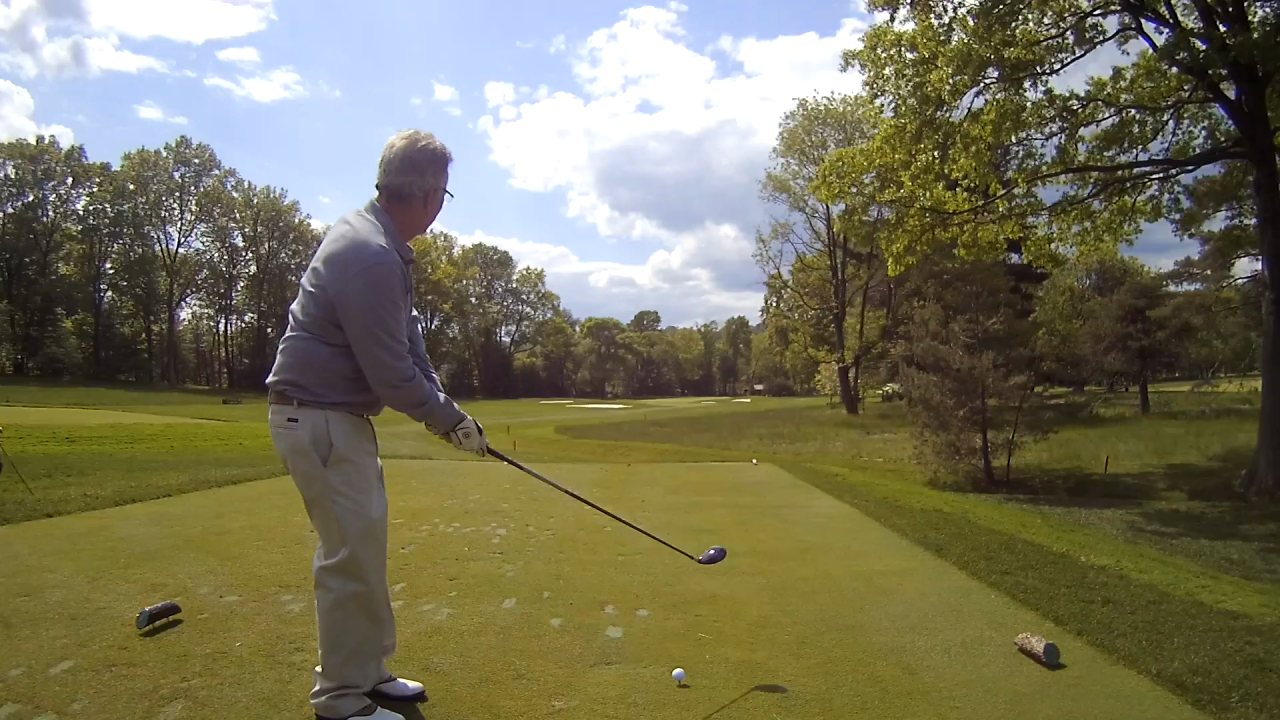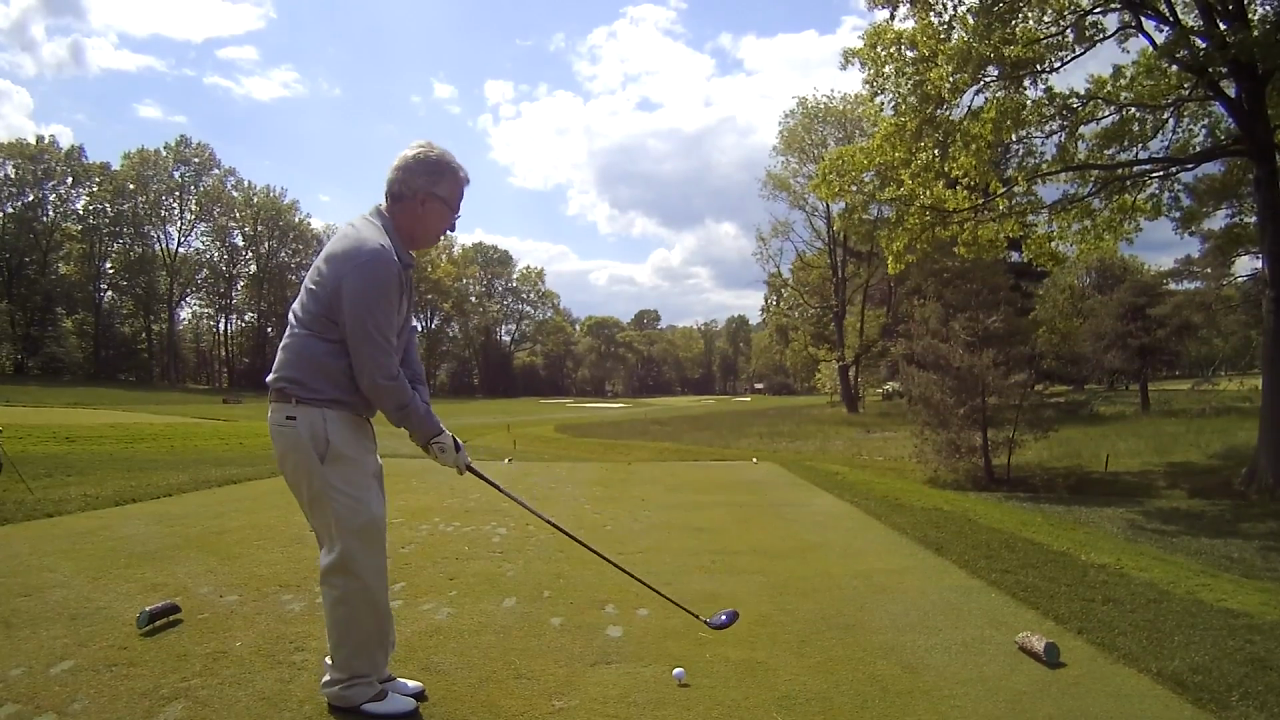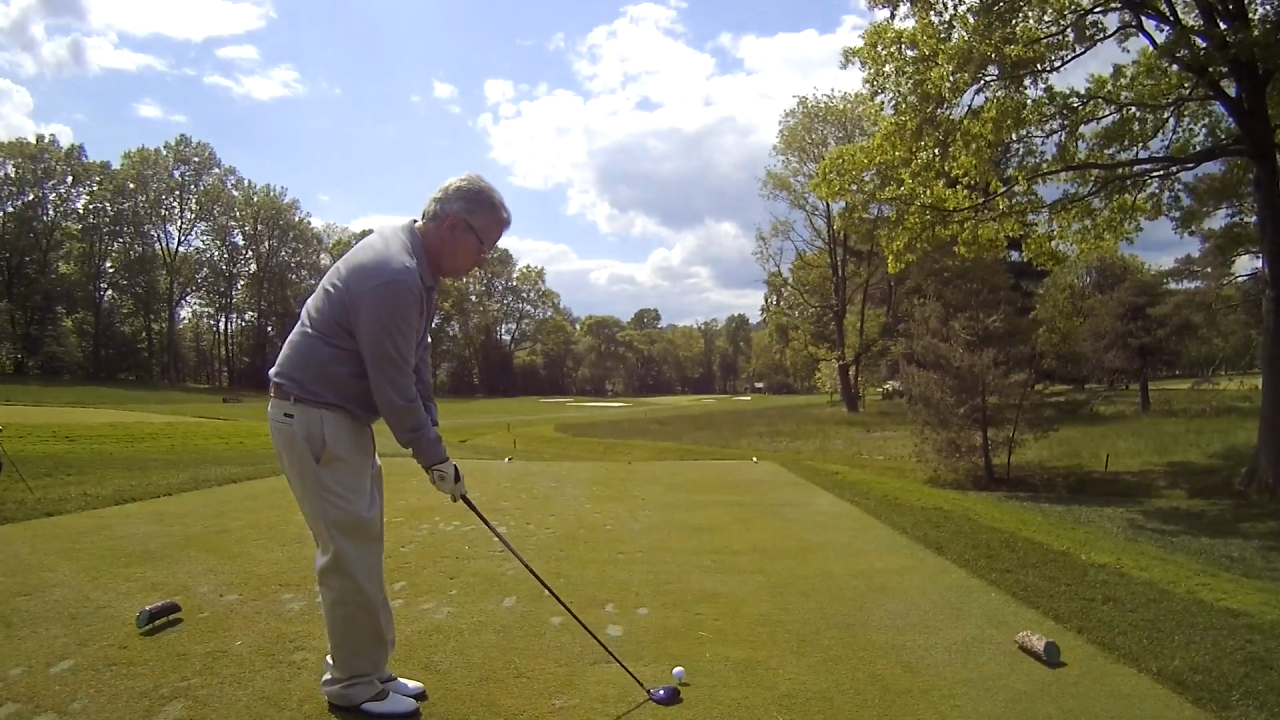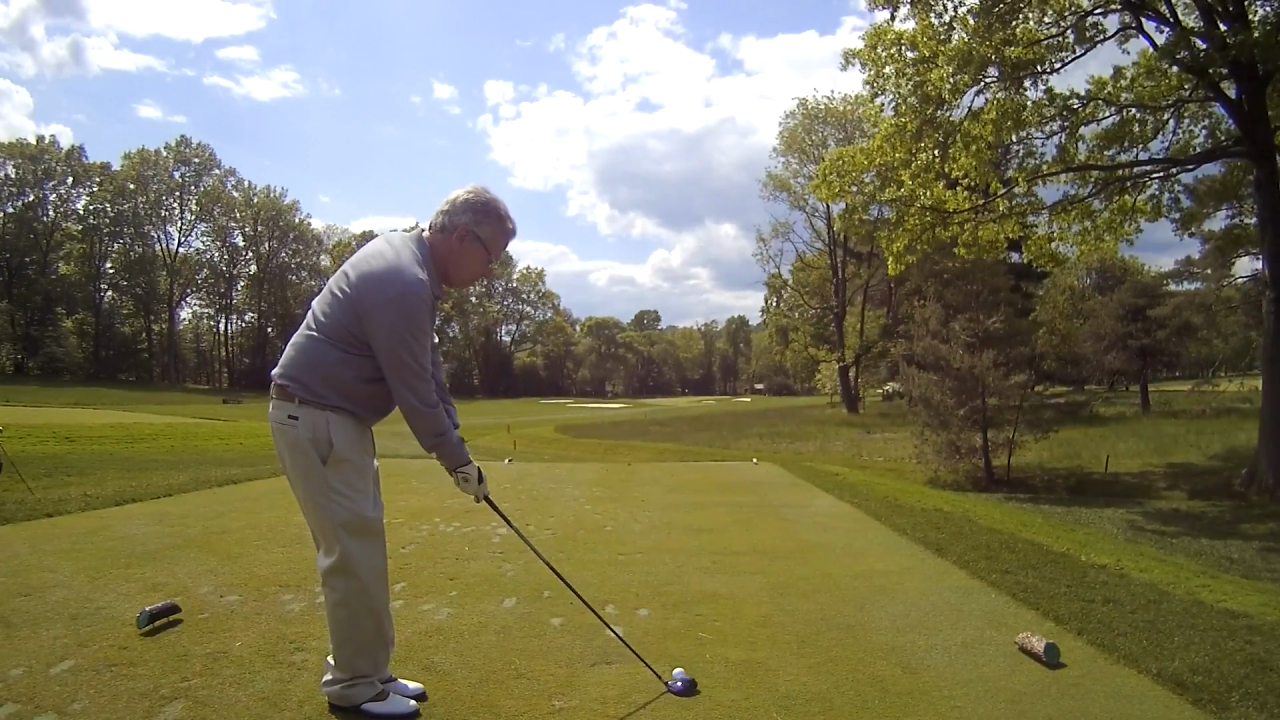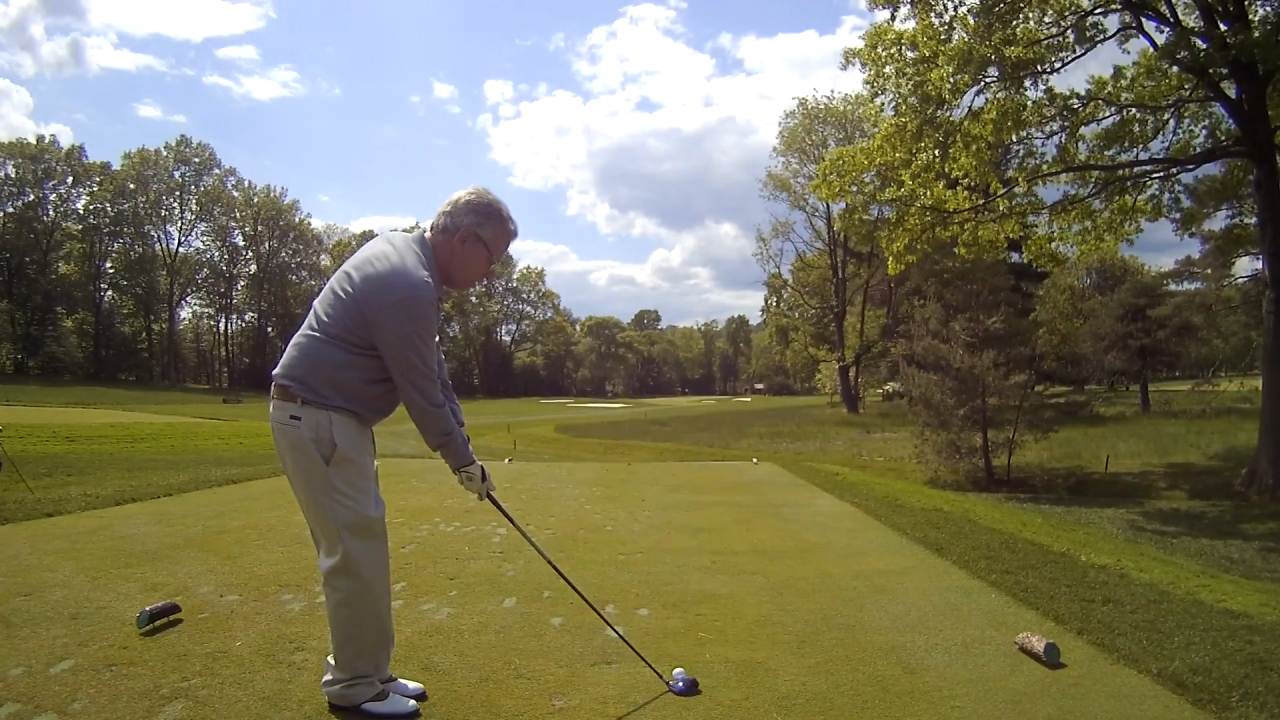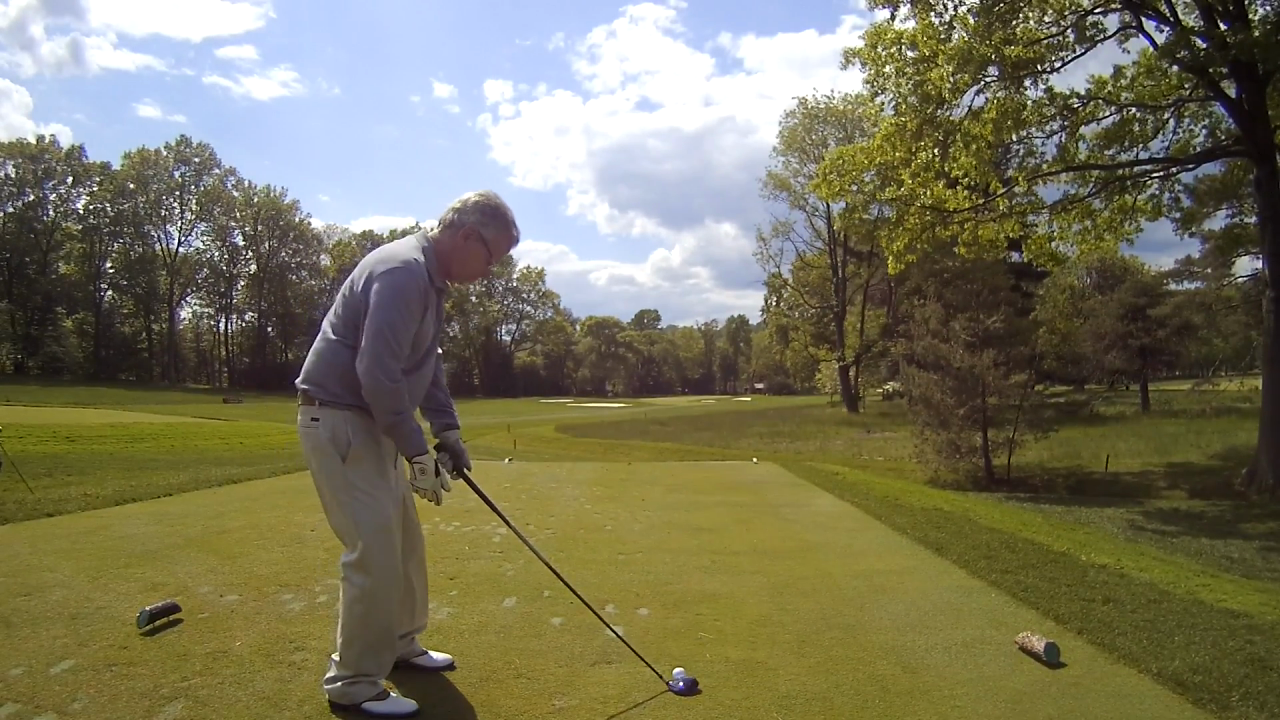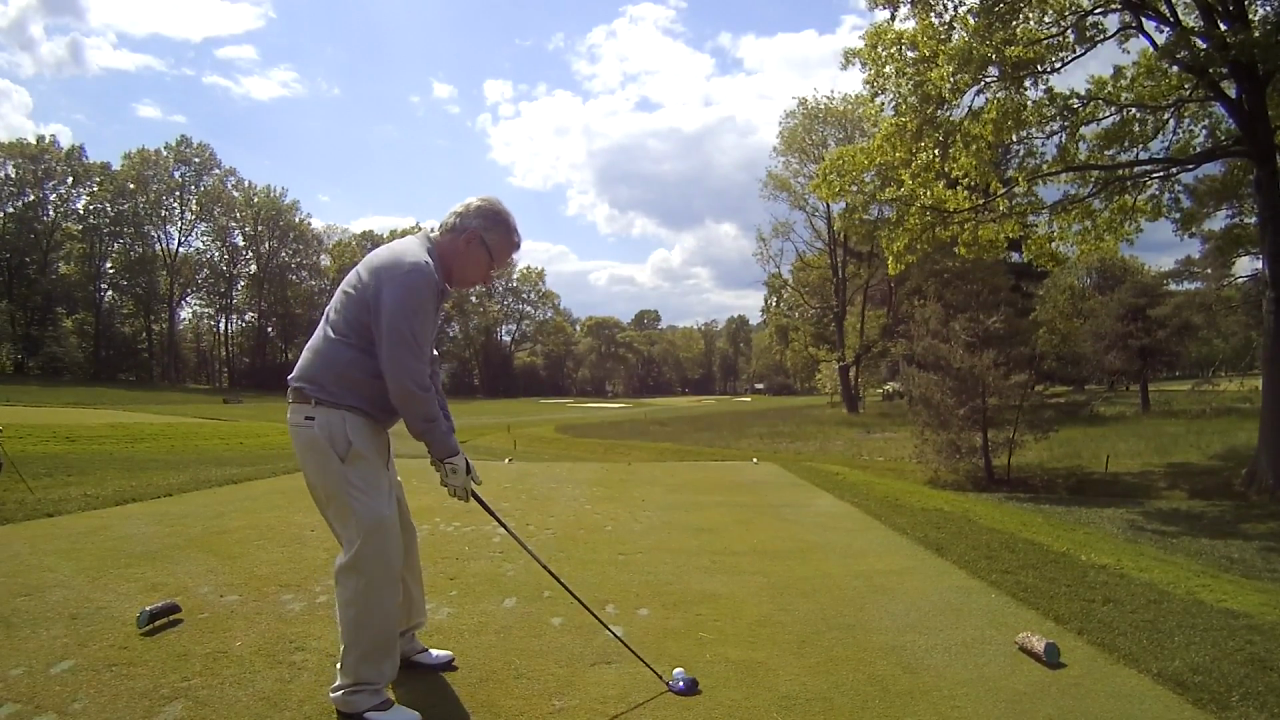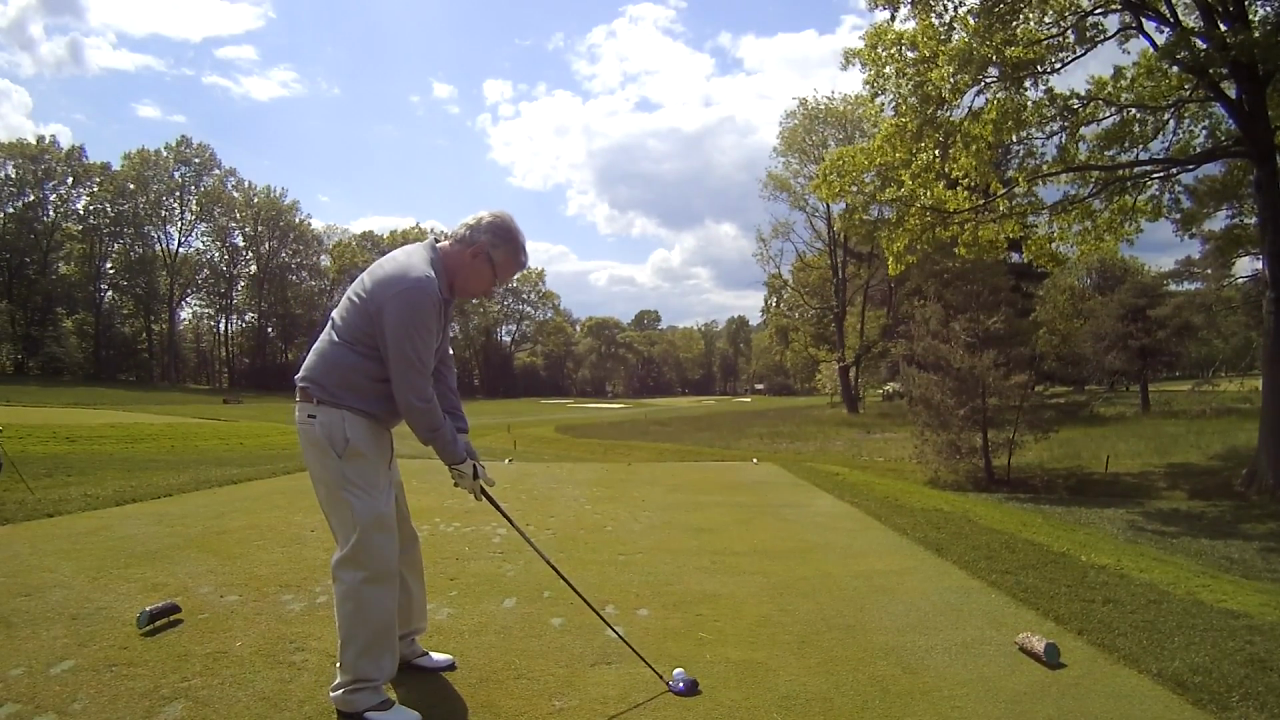
dt=0.7s
person 1, frame 1
left shoulder: (374, 237)
right shoulder: (371, 258)
left elbow: (407, 338)
right elbow: (391, 374)
left wrist: (444, 404)
right wrist: (451, 420)
left hip: (339, 416)
right hip: (318, 420)
left knee: (363, 547)
right knee: (351, 553)
left ankle: (366, 671)
person 1, frame 2
left shoulder: (382, 248)
right shoulder: (372, 258)
left elbow: (401, 347)
right elbow: (379, 374)
left wrist: (429, 418)
right wrist: (427, 431)
left hip: (335, 415)
right hip: (314, 416)
left knee: (360, 544)
right knee: (354, 548)
left ankle: (365, 668)
person 1, frame 3
left shoulder: (412, 261)
right shoulder: (392, 277)
left elbow: (417, 363)
right elbow: (394, 387)
left wrist: (433, 441)
right wrist: (434, 457)
left hip: (339, 414)
right hip: (313, 414)
left knee: (362, 544)
right knee: (349, 549)
left ankle: (365, 669)
person 1, frame 4
left shoulder: (409, 255)
right shoulder: (404, 284)
left elbow: (428, 368)
right elbow: (414, 392)
left wrist: (456, 444)
right wrist: (457, 461)
left hip: (334, 414)
right hip: (315, 416)
left knee: (360, 544)
right knee: (353, 549)
left ankle: (365, 669)
person 1, frame 5
left shoulder: (404, 249)
right shoulder: (409, 287)
left elbow: (430, 365)
right elbow: (420, 392)
left wrist: (460, 437)
right wrist: (463, 460)
left hip: (332, 414)
right hip: (315, 416)
left knee: (363, 544)
right knee: (355, 549)
left ankle: (367, 669)
person 1, frame 6
left shoulder: (426, 274)
right shoulder: (404, 271)
left elbow: (426, 362)
right elbow: (378, 373)
left wrist: (448, 428)
right wrist: (418, 453)
left hip: (367, 421)
right hip: (339, 419)
left knee: (403, 539)
right knee: (374, 546)
left ankle: (400, 644)
person 1, frame 7
left shoulder: (422, 271)
right shoulder: (412, 272)
left elbow: (424, 367)
right elbow: (407, 380)
left wrist: (446, 439)
right wrist: (446, 452)
left hip: (352, 418)
right hip: (330, 418)
left knee: (395, 536)
right knee: (372, 547)
left ankle: (401, 642)
person 1, frame 8
left shoulder: (433, 279)
right shoulder: (414, 286)
left elbow: (439, 366)
right elbow: (413, 391)
left wrist: (460, 435)
right wrist: (455, 458)
left hip: (363, 418)
right hip: (336, 417)
left knee: (397, 538)
right knee: (368, 548)
left ankle: (400, 644)
